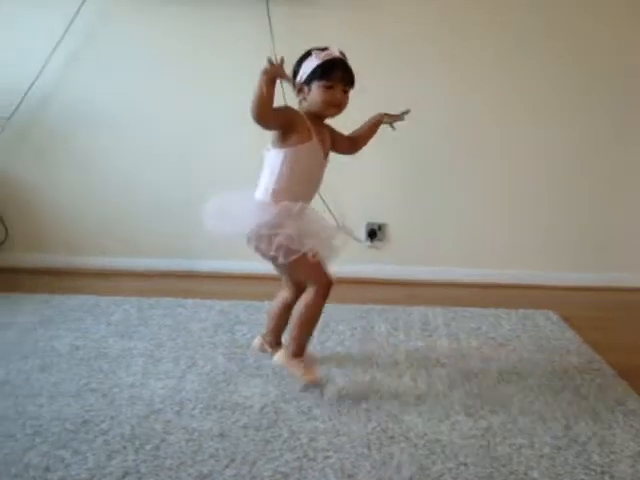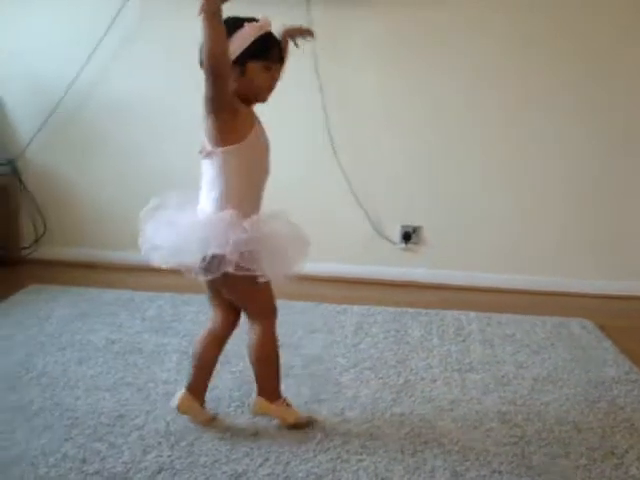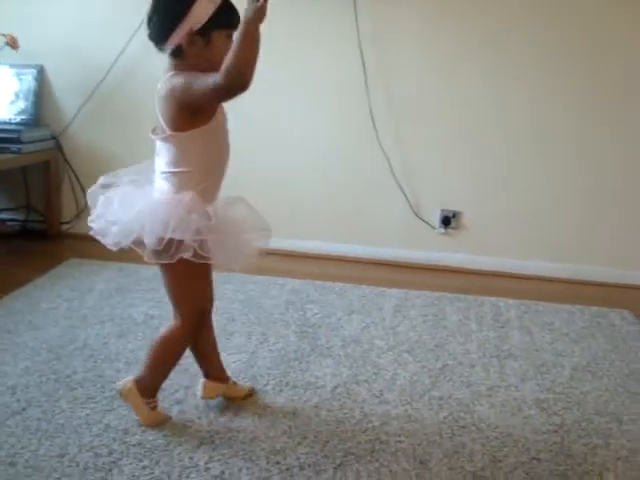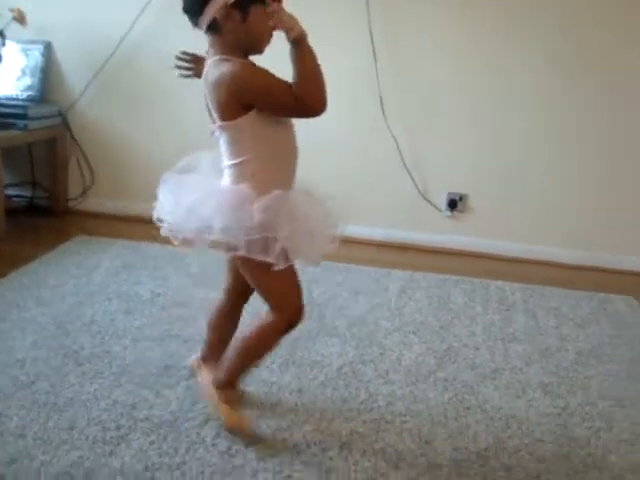
dt=0.7s
person 1, frame 1
left shoulder: (324, 131)
right shoulder: (290, 118)
left elbow: (351, 145)
right elbow: (261, 116)
left wrist: (378, 119)
right wrist: (269, 80)
left hip: (289, 220)
right hip: (272, 221)
left knee: (298, 284)
right knee: (320, 284)
left ankle: (269, 339)
right ankle: (292, 353)
person 1, frame 2
left shoulder: (240, 109)
right shoulder: (223, 108)
left elbow: (265, 82)
right elbow: (214, 66)
left wrist: (283, 40)
left hip: (218, 235)
right hip: (226, 238)
left knee: (226, 317)
right knee: (264, 315)
left ankle: (192, 395)
right ankle: (270, 397)
person 1, frame 3
left shoulder: (183, 82)
right shoulder: (184, 87)
right elbow: (235, 80)
left hip: (185, 215)
right hip: (179, 221)
left knee: (200, 307)
right knee: (189, 317)
left ankle: (216, 378)
right ankle: (143, 388)
person 1, frame 4
left shoulder: (226, 68)
right shoulder: (235, 75)
right elbow: (311, 103)
right wrist: (298, 38)
left hip: (256, 207)
right hip: (248, 212)
left knee: (236, 294)
right knee: (287, 311)
left ankle: (211, 365)
right ankle: (221, 380)
